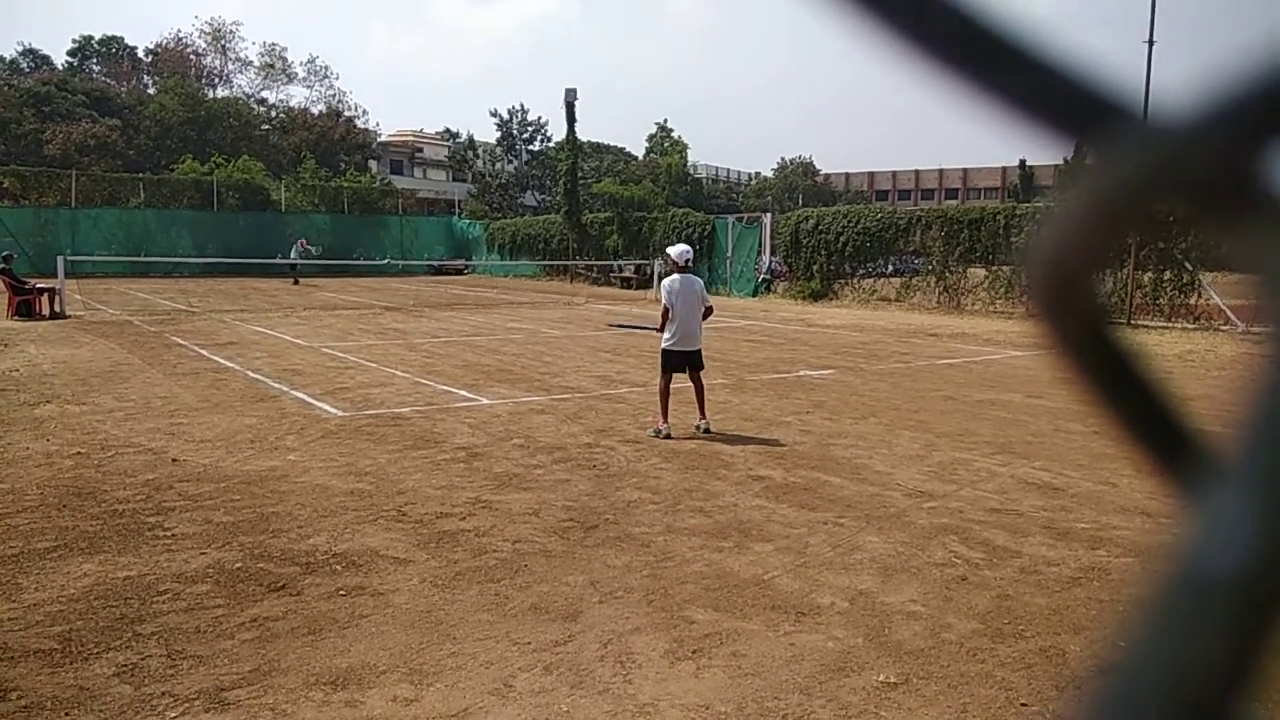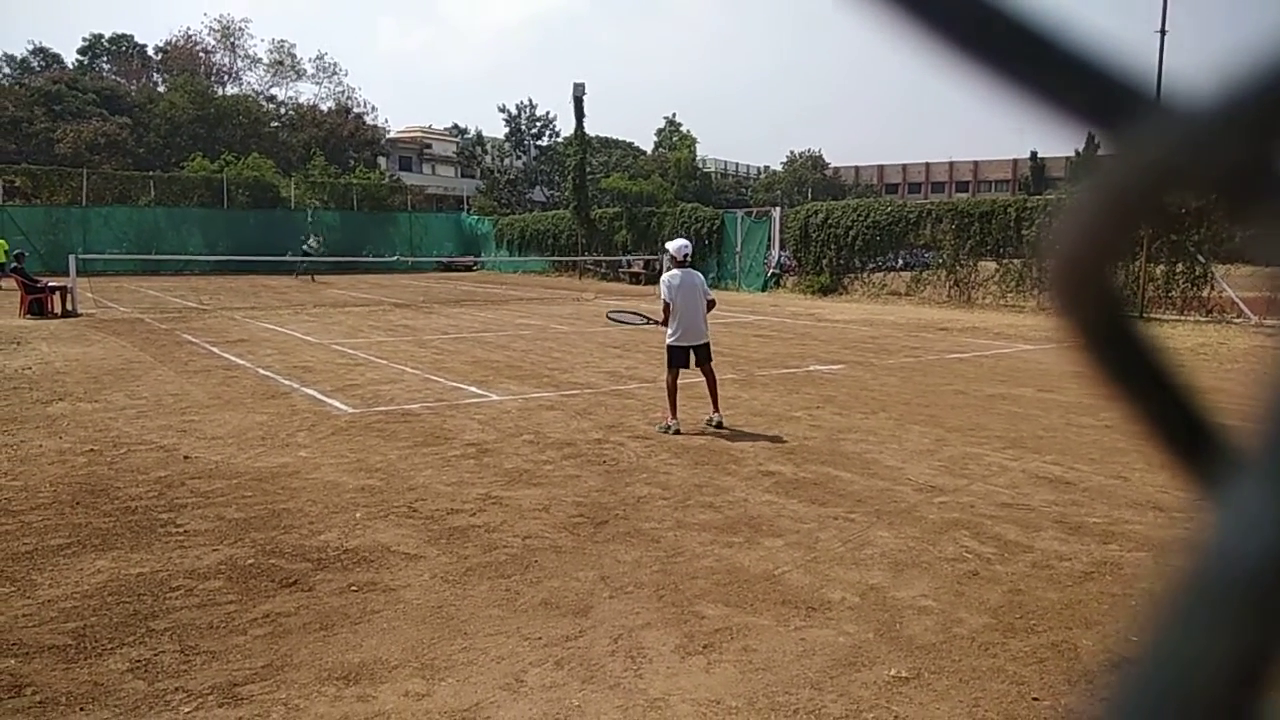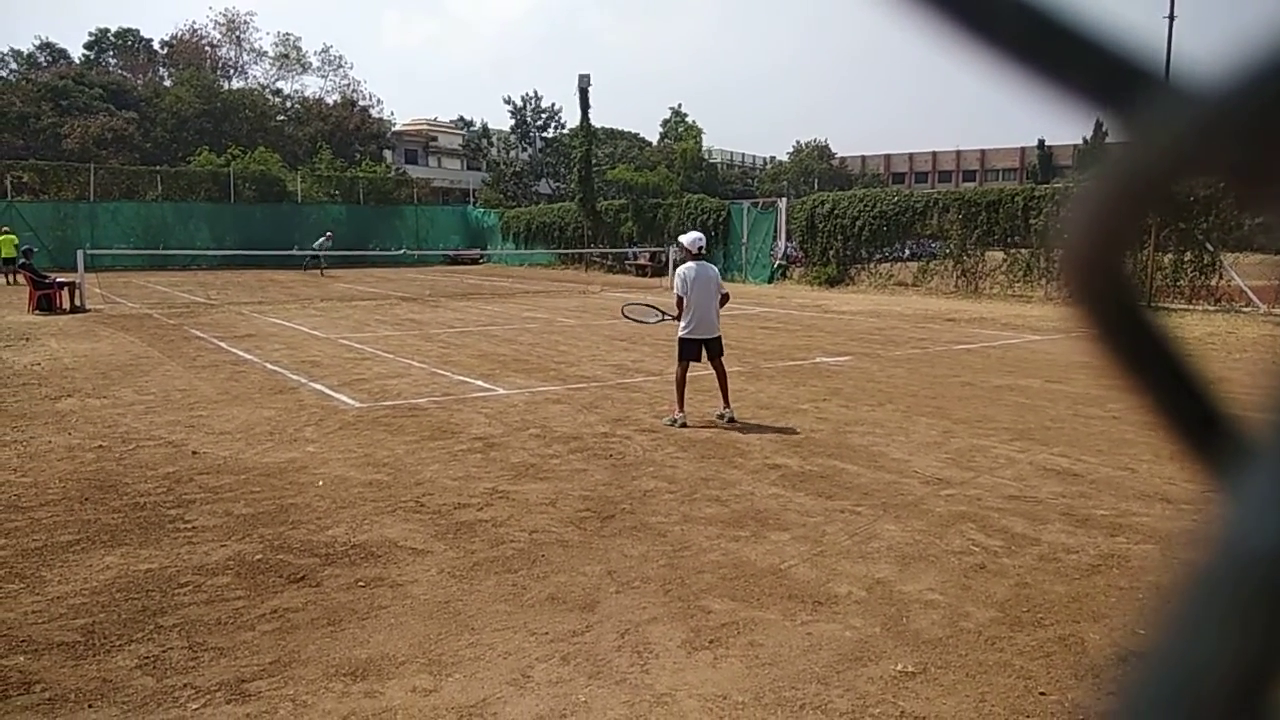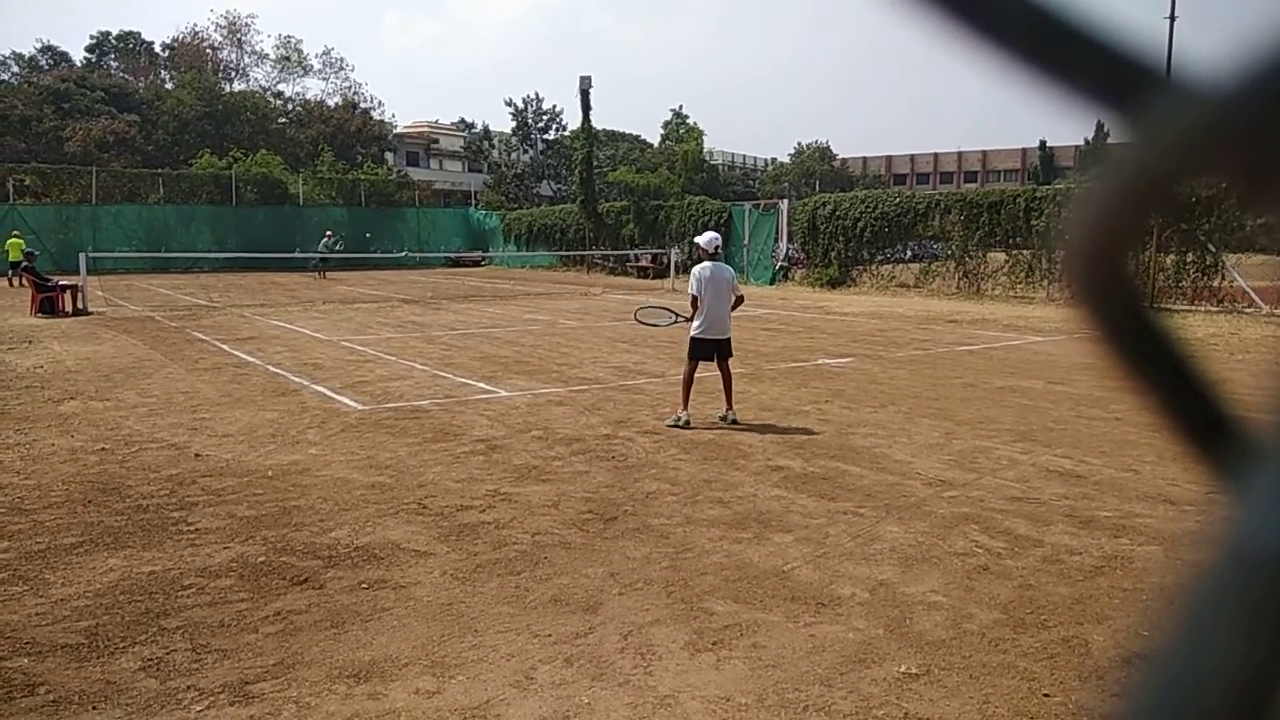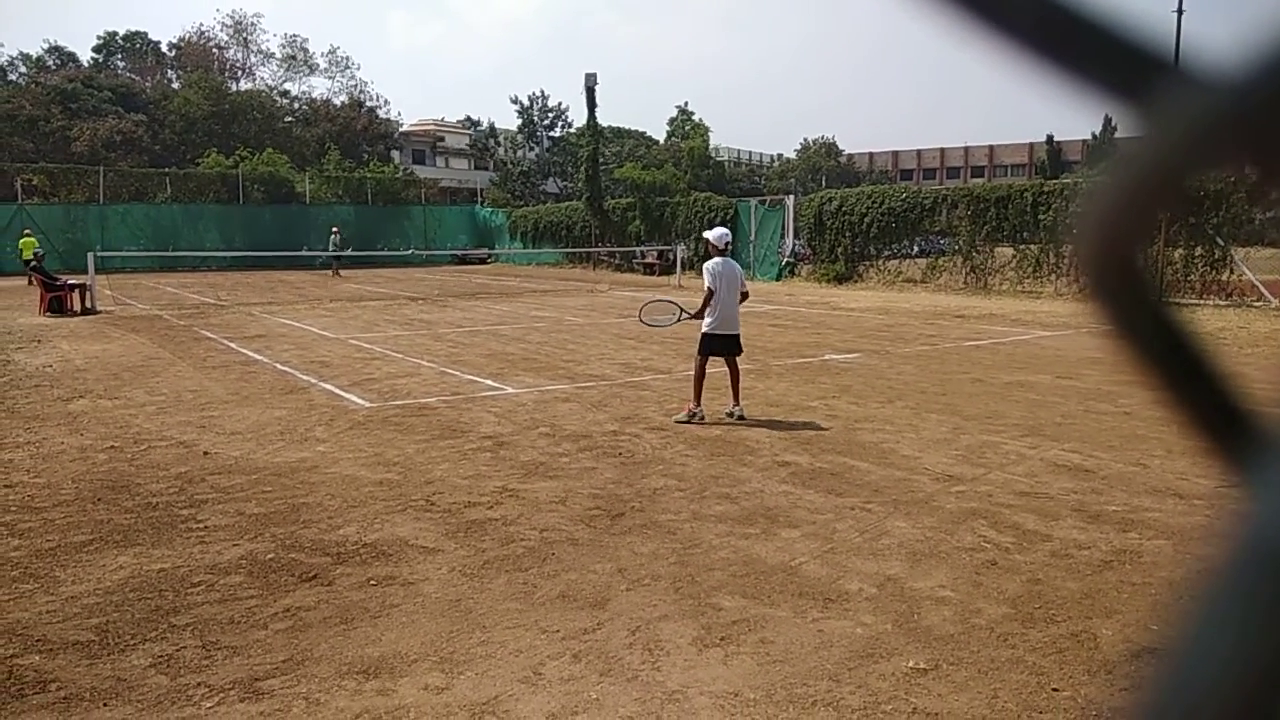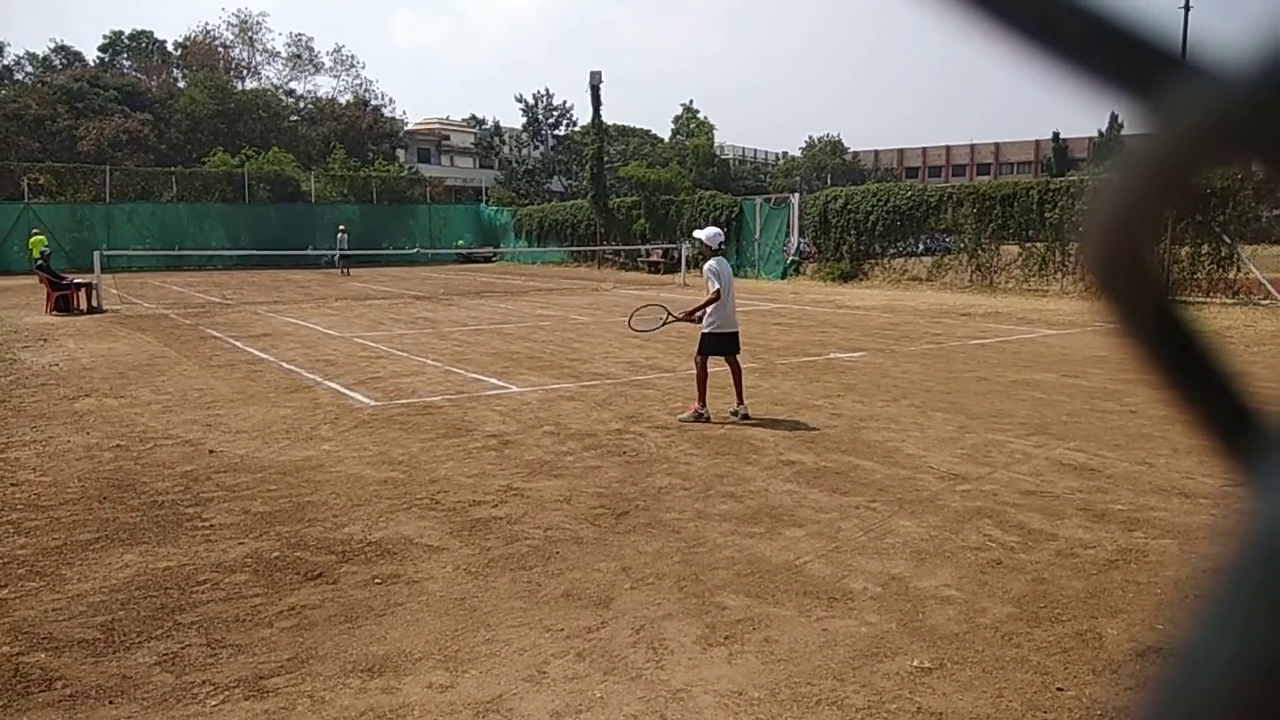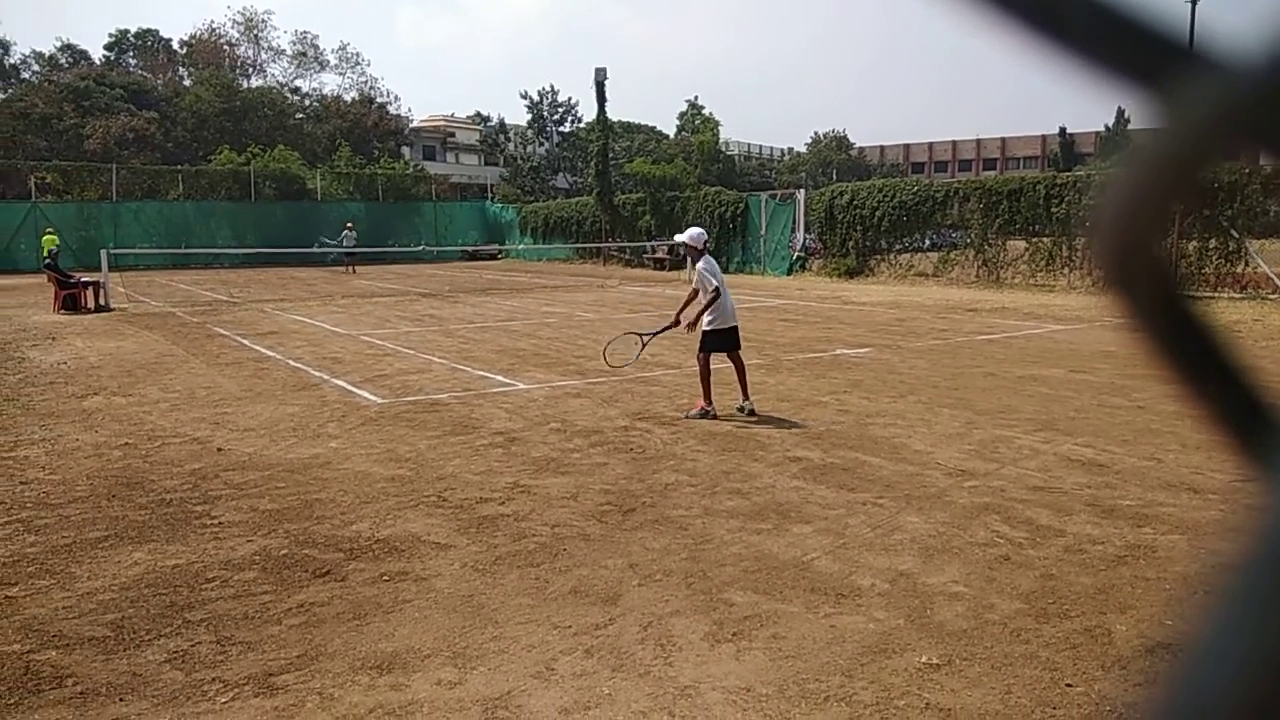
dt=0.3s
person 1, frame 1
left shoulder: (668, 283)
right shoulder: (698, 282)
left elbow: (666, 310)
right elbow: (709, 309)
left wrist: (662, 326)
left hip: (673, 339)
right hip: (694, 339)
left knee: (665, 378)
right knee: (696, 377)
left ankle: (664, 424)
right ankle: (703, 419)
person 1, frame 2
left shoulder: (667, 278)
right shoulder: (698, 276)
left elbow: (666, 306)
right elbow: (711, 302)
left wrist: (665, 320)
left hip: (678, 334)
right hip: (700, 332)
left knee: (672, 374)
right knee: (707, 369)
left ankle: (673, 420)
right ankle: (716, 413)
person 1, frame 3
left shoulder: (682, 270)
right shoulder: (712, 270)
left elbow: (679, 300)
right elbow: (725, 296)
left wrist: (680, 314)
left hip: (690, 327)
right hip: (711, 326)
left knee: (682, 367)
right knee: (717, 364)
left ankle: (679, 413)
right ankle: (726, 409)
person 1, frame 4
left shoulder: (698, 270)
right shoulder: (728, 271)
left elbow: (694, 300)
right elbow: (740, 298)
left wrist: (695, 314)
left hip: (702, 327)
right hip: (723, 327)
left knee: (691, 366)
right knee: (723, 365)
left ankle: (683, 412)
right ankle: (729, 411)
person 1, frame 5
left shoulder: (710, 266)
right shoulder: (736, 266)
left elbow: (710, 293)
right elbow: (745, 295)
left wrist: (701, 311)
left hip: (714, 323)
right hip: (732, 323)
left knee: (701, 361)
right knee: (731, 361)
left ankle: (696, 407)
right ankle: (736, 406)
person 1, frame 6
left shoulder: (710, 267)
right shoulder: (724, 263)
left elbow: (716, 295)
left wrist: (693, 311)
right wrist: (702, 313)
left hip: (714, 323)
right hip: (730, 322)
left knee: (700, 360)
right knee: (732, 360)
left ankle: (701, 408)
right ankle: (740, 405)
person 1, frame 7
left shoulder: (702, 266)
right shoulder: (705, 262)
left elbow: (716, 293)
right elbow: (694, 292)
left wrist: (697, 317)
right wrist: (677, 314)
left hip: (716, 320)
right hip: (728, 318)
left knee: (703, 358)
right knee: (734, 356)
left ankle: (707, 405)
right ankle: (746, 401)
